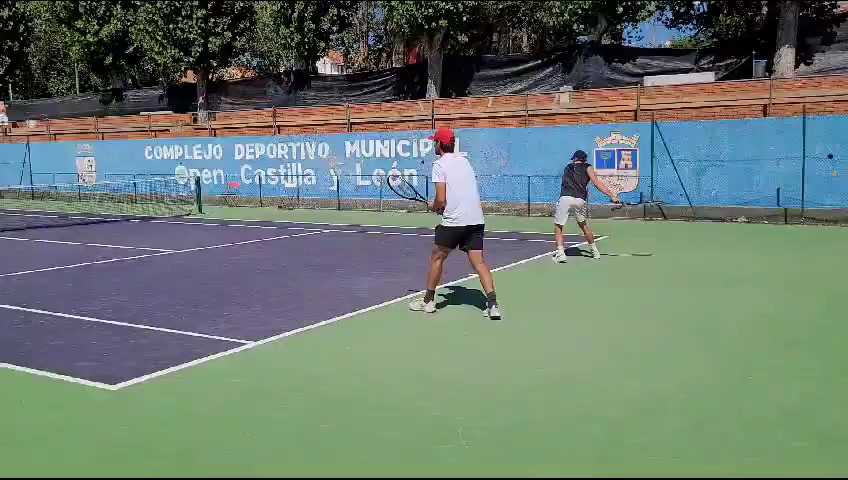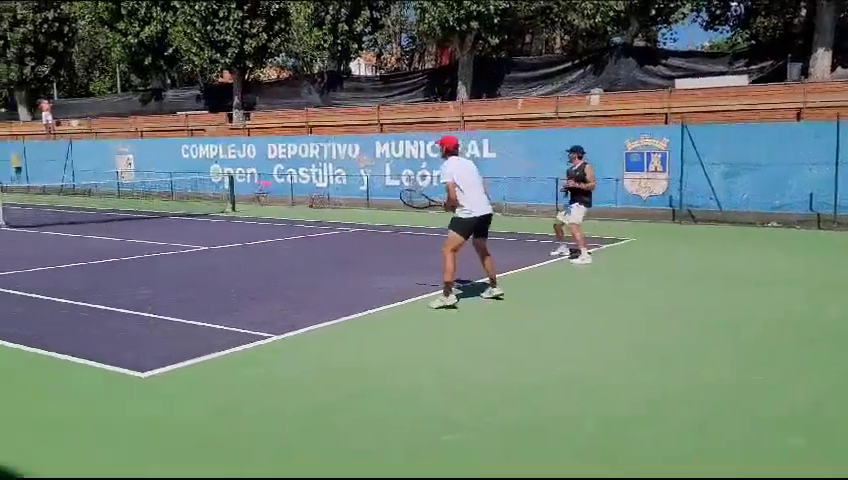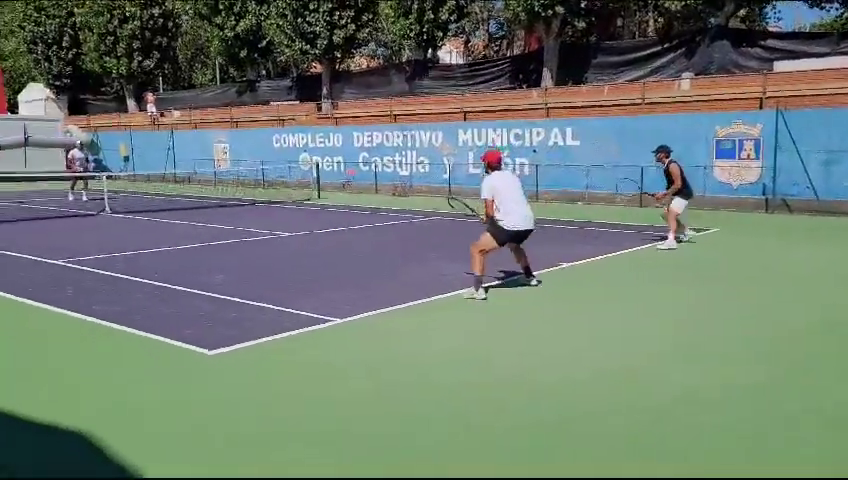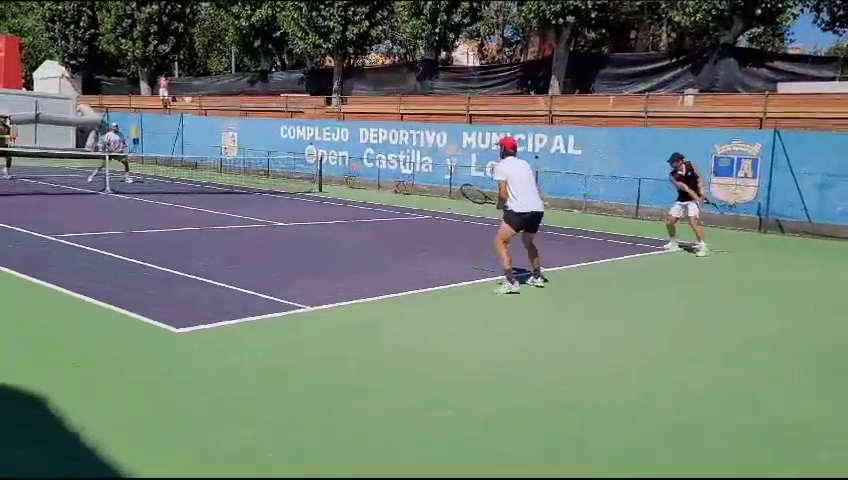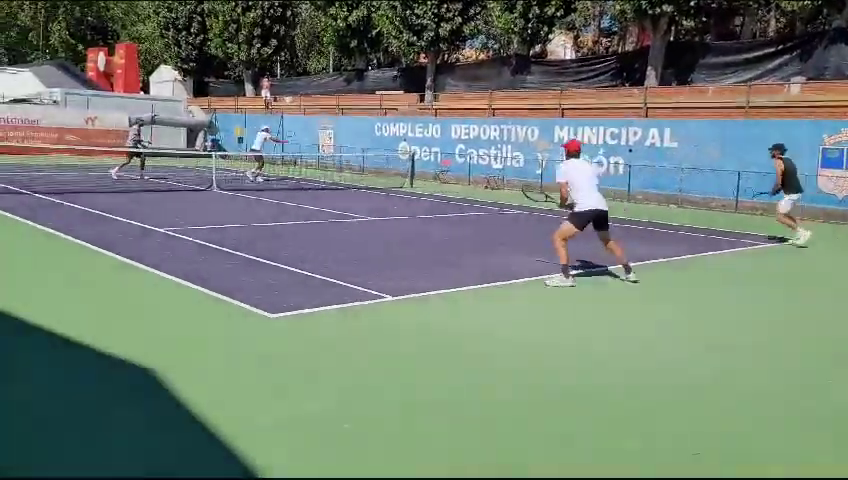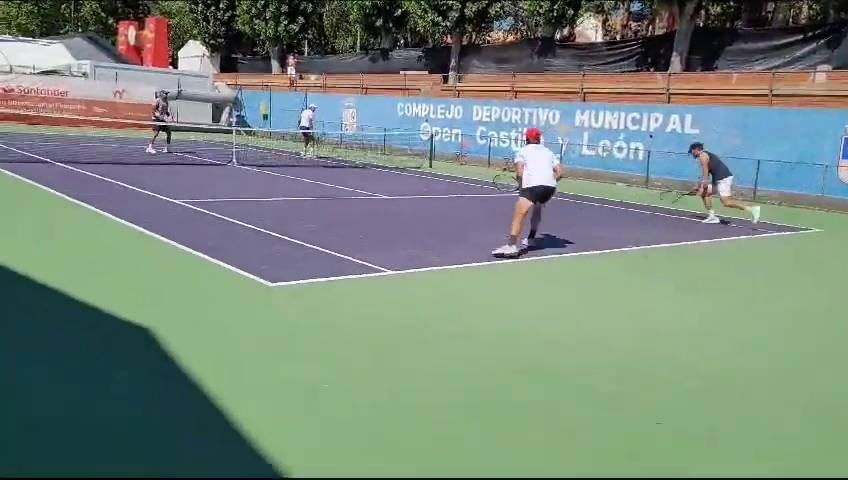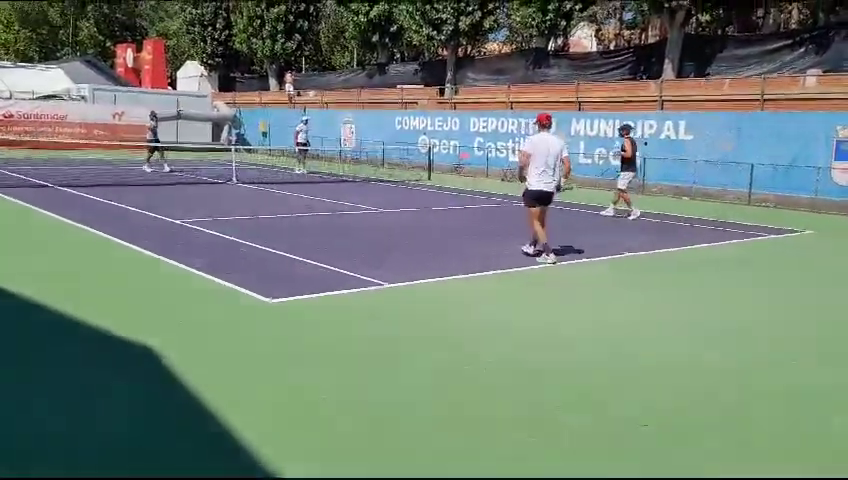
dt=0.7s
person 1, frame 1
left shoulder: (440, 164)
right shoulder: (464, 161)
left elbow: (441, 199)
left wrist: (433, 205)
left hip: (453, 222)
right hip: (476, 220)
left knee: (437, 258)
right knee: (479, 263)
left ankle: (428, 301)
right ankle: (493, 305)
person 1, frame 2
left shoulder: (447, 166)
right shoulder: (469, 163)
left elbow: (452, 197)
left wrist: (447, 206)
left hip: (467, 215)
right hip: (485, 211)
left knee: (448, 250)
right knee: (481, 249)
left ankle: (448, 295)
right ankle: (494, 287)
person 1, frame 3
left shoulder: (488, 182)
right shoulder: (512, 177)
left elbow: (489, 213)
left wrist: (488, 221)
right wrist: (495, 219)
left hip: (509, 226)
right hip: (528, 223)
left knee: (477, 250)
right knee: (514, 245)
left ankle: (477, 289)
right ankle: (530, 276)
person 1, frame 4
left shoulder: (501, 165)
right shoulder: (525, 164)
left elbow: (502, 193)
left wrist: (500, 204)
left hip: (519, 210)
right hip: (538, 209)
left knee: (500, 242)
right knee: (528, 242)
left ankle: (511, 282)
right ankle: (537, 277)
person 1, frame 5
left shoulder: (563, 167)
right shoulder: (590, 167)
left elbow: (563, 193)
left wrist: (562, 204)
left hip: (584, 209)
right hip: (601, 208)
left knee: (558, 238)
right knee: (608, 241)
left ankle: (565, 277)
right ankle: (629, 271)
person 1, frame 6
left shoulder: (522, 151)
right shoulder: (548, 152)
left elbow: (520, 173)
right elbow: (560, 172)
left wrist: (521, 186)
left hip: (533, 186)
right hip: (550, 187)
left knee: (518, 215)
right knee: (538, 208)
left ankle: (511, 246)
right ankle: (531, 239)
person 1, frame 7
left shoulder: (532, 140)
right shoulder: (559, 142)
left elbow: (522, 163)
right elbow: (567, 165)
left wrist: (521, 175)
right wrist: (561, 182)
left hip: (533, 186)
right hip: (550, 188)
left knee: (535, 221)
right knee: (541, 218)
left ankle: (547, 253)
right ankle: (533, 246)
